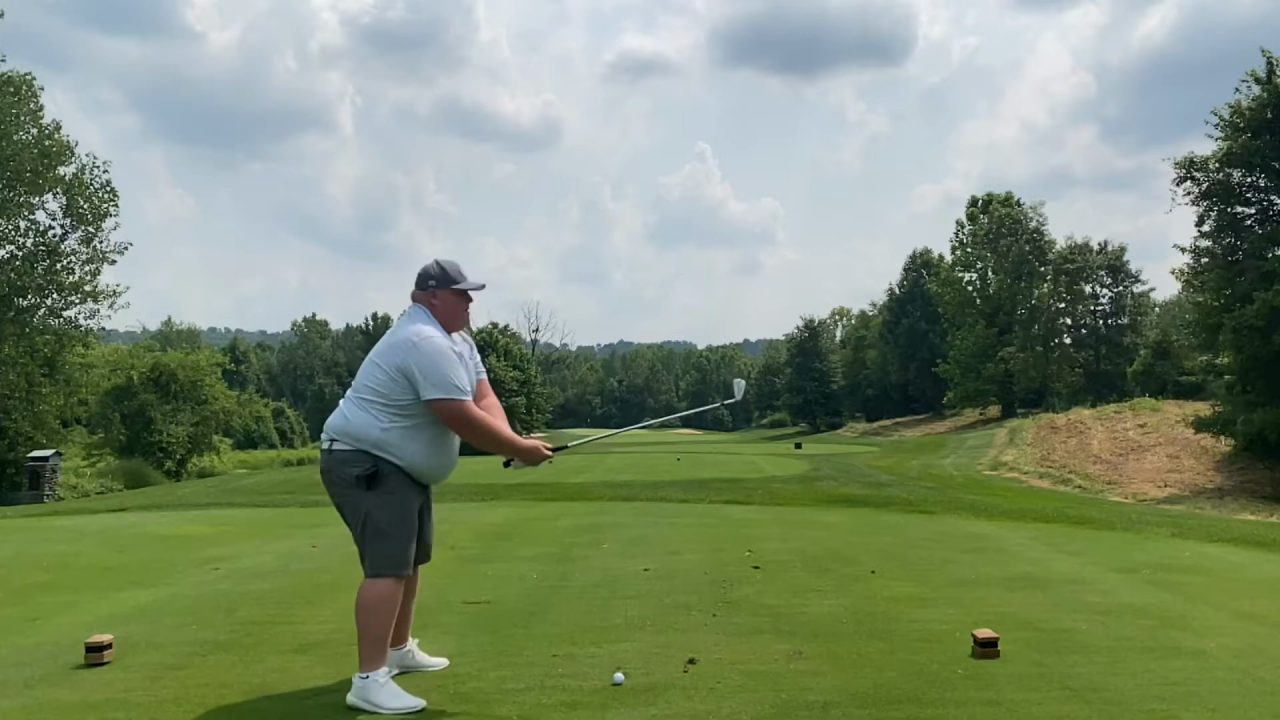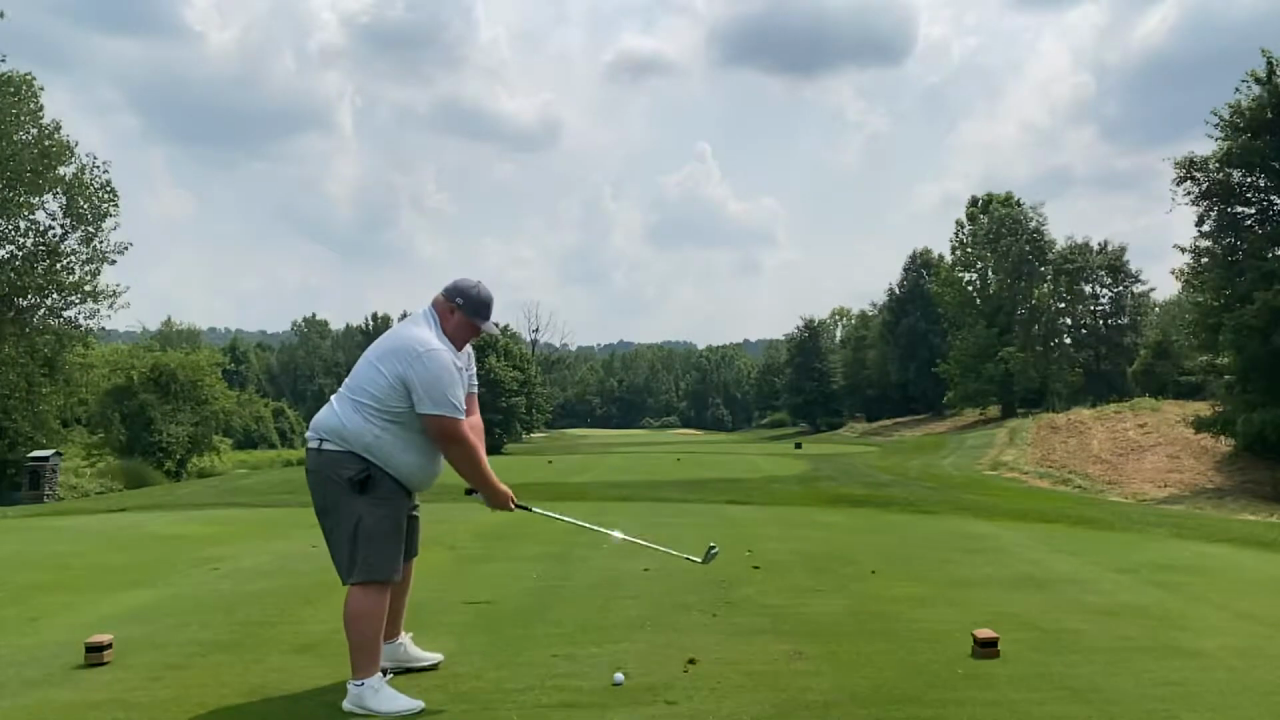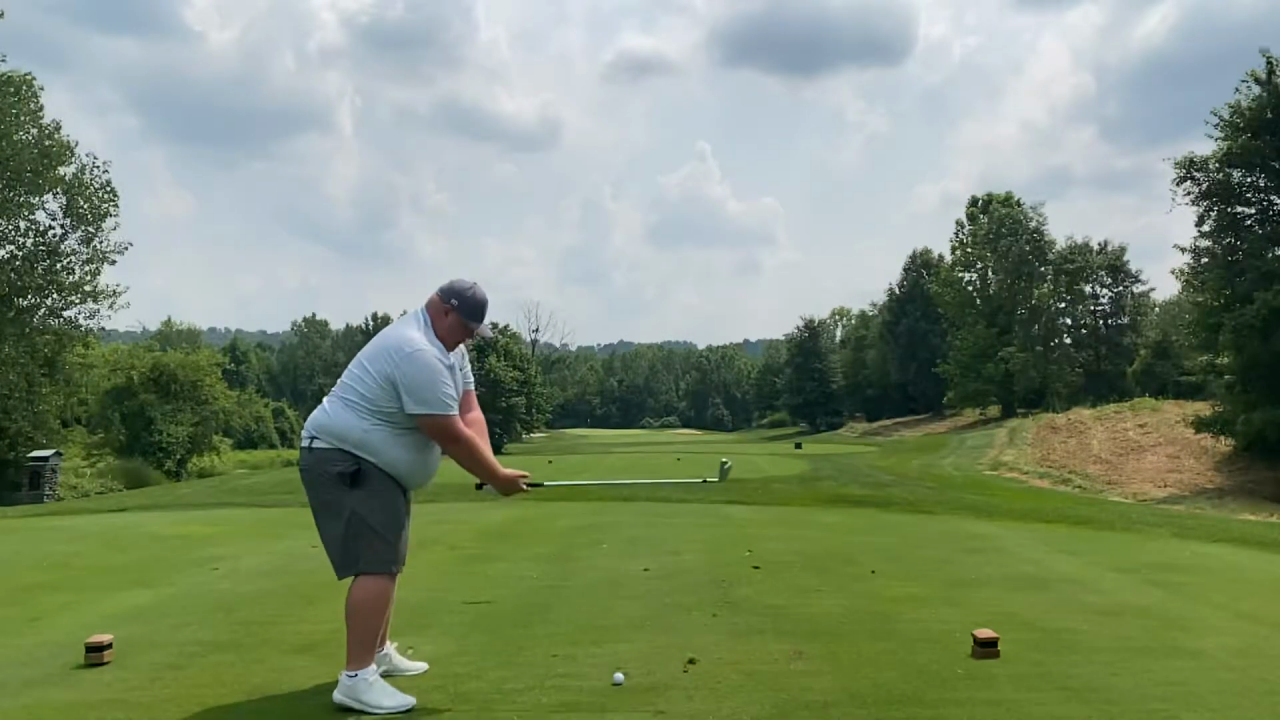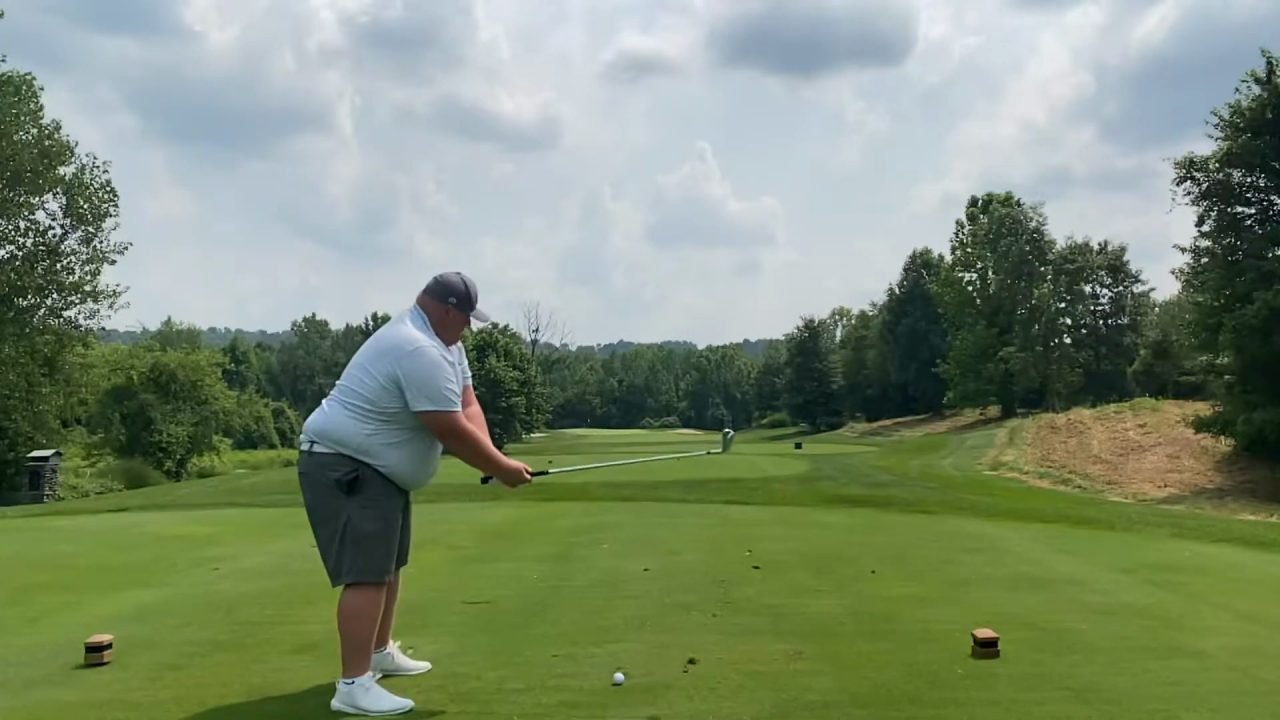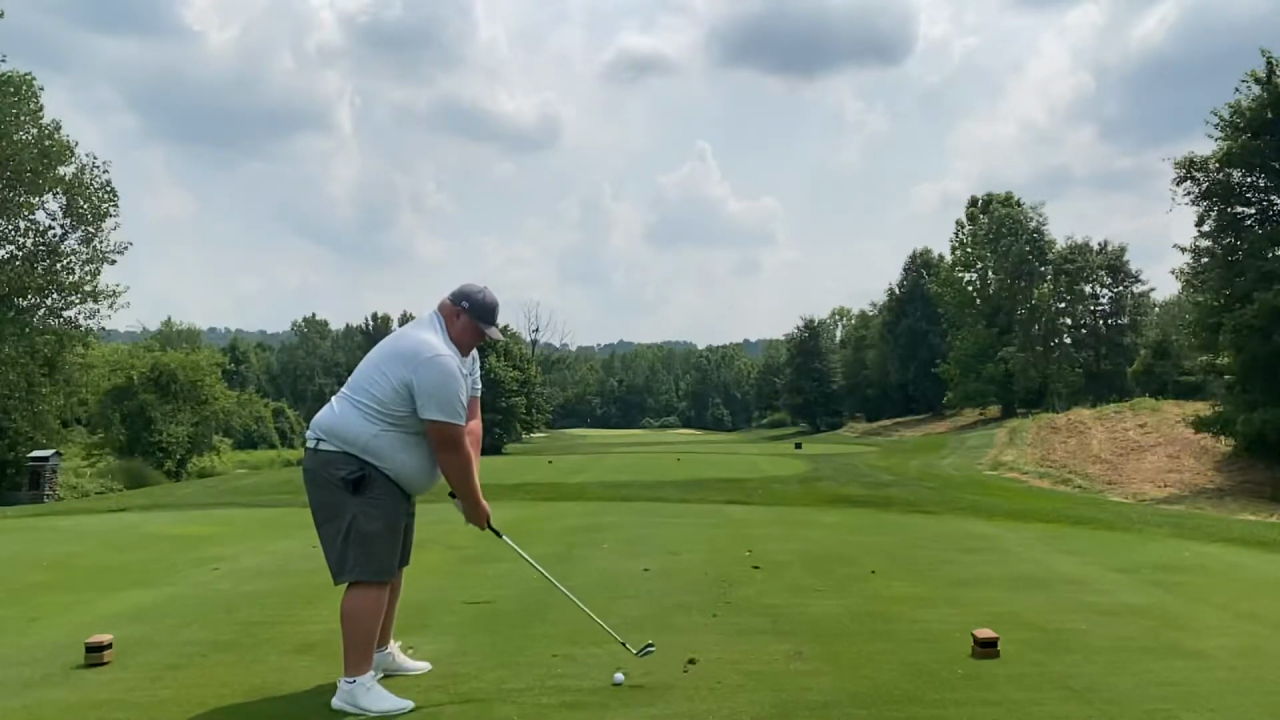
dt=1s
person 1, frame 1
left shoulder: (455, 339)
right shoulder: (425, 344)
left elbow: (484, 400)
right elbow: (463, 419)
left wrist: (513, 441)
right wrist: (520, 448)
left hip: (397, 467)
right hip: (364, 464)
left knee: (407, 560)
right knee: (386, 566)
left ankle: (399, 649)
right ankle: (369, 680)
person 1, frame 2
left shoulder: (454, 348)
right shoulder: (430, 354)
left elbow: (470, 419)
right elbow: (451, 438)
left wrist: (481, 476)
right wrist: (490, 488)
left hip: (381, 467)
right hip: (350, 465)
left knee: (399, 559)
right knee: (374, 571)
left ankle: (391, 644)
person 1, frame 3
left shoulder: (446, 346)
right shoulder: (417, 353)
left elbow: (469, 413)
right elbow: (450, 434)
left wrist: (491, 465)
right wrist: (496, 476)
left hip: (375, 465)
right hip: (344, 462)
left knee: (386, 562)
right knee: (376, 564)
left ankle: (377, 652)
right ankle: (356, 679)
person 1, frame 4
left shoulder: (442, 343)
right shoulder: (419, 351)
left elbow: (468, 409)
right elbow: (452, 432)
left wrist: (493, 459)
right wrist: (502, 467)
left hip: (375, 469)
right hip: (344, 467)
left knee: (387, 563)
right knee: (366, 571)
left ankle: (379, 652)
person 1, frame 5
left shoulder: (461, 353)
right shoulder: (436, 360)
left elbow: (469, 424)
right elbow: (449, 445)
left wrist: (469, 491)
right wrist: (473, 502)
left hip: (380, 469)
right hip: (348, 466)
left knee: (389, 565)
right knee: (370, 572)
left ankle: (381, 652)
right ankle: (354, 684)
